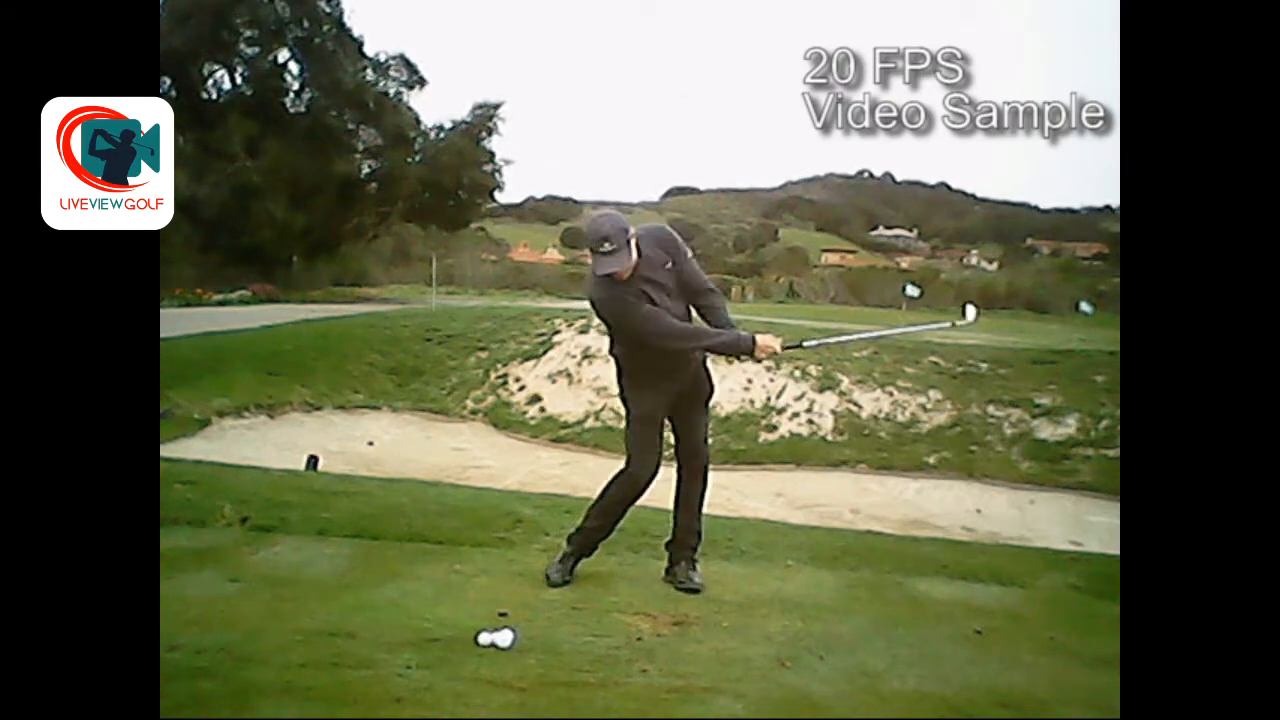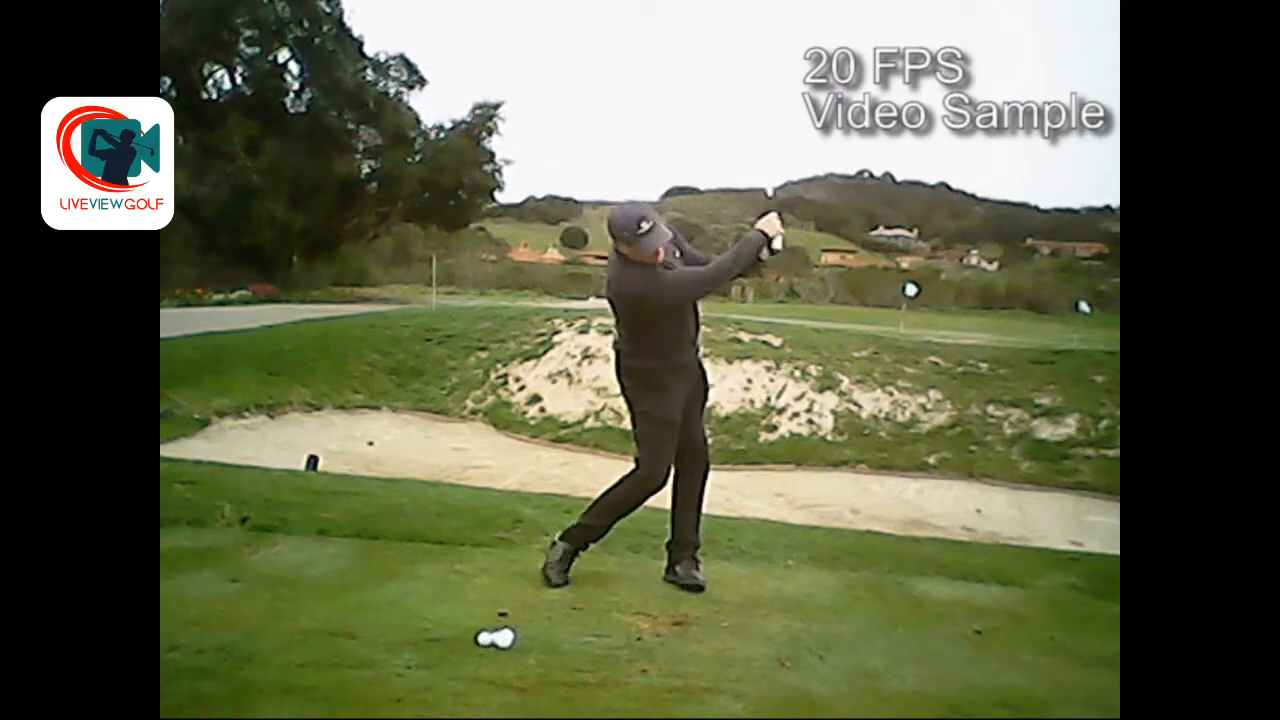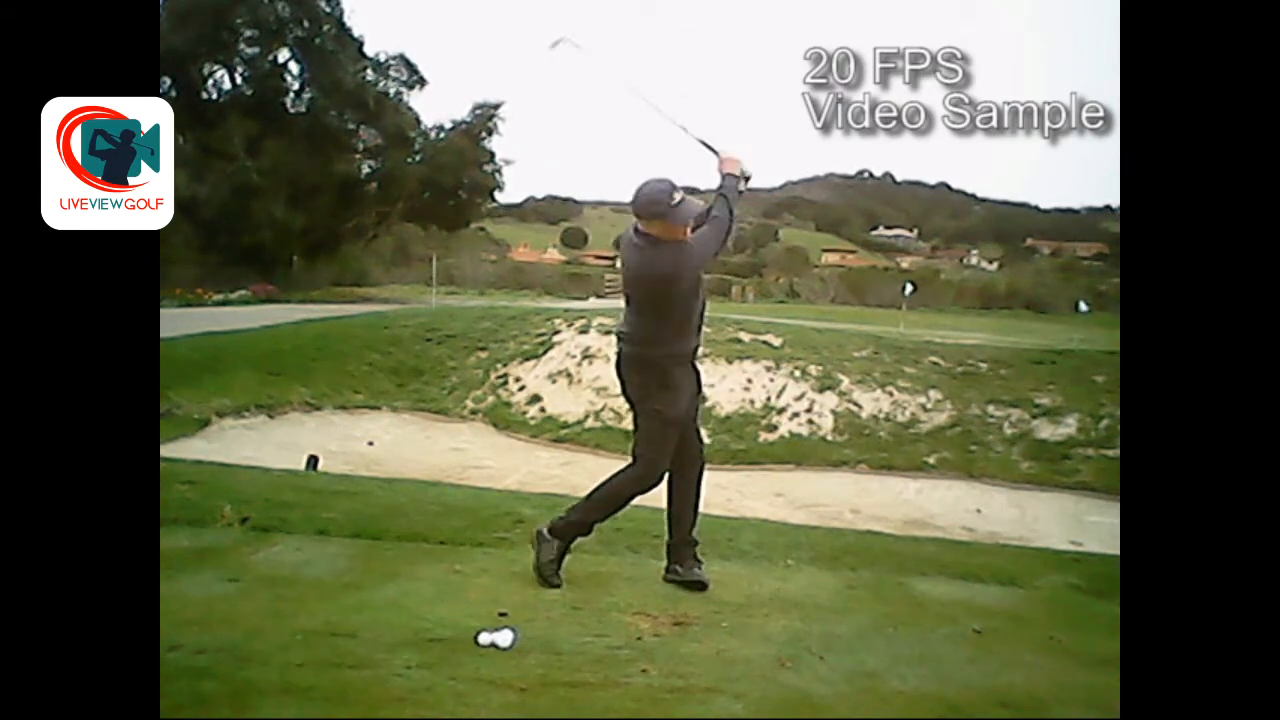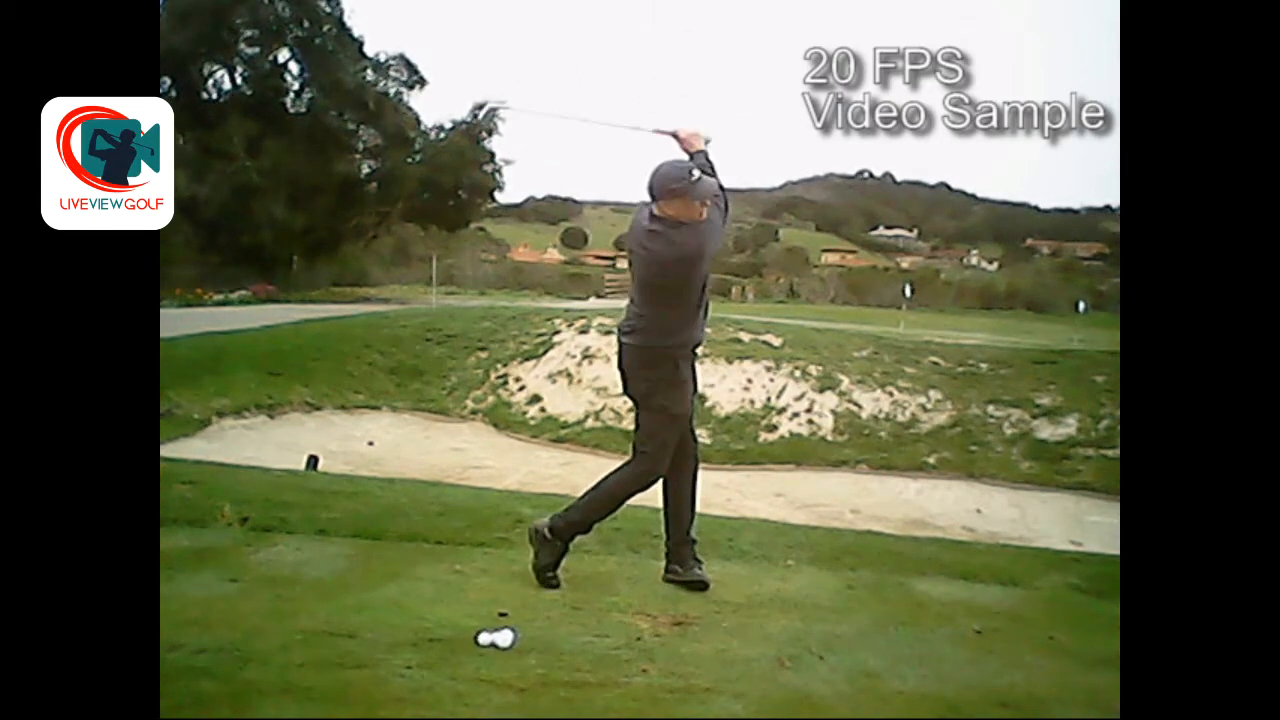
dt=0.2s
person 1, frame 1
left shoulder: (661, 239)
right shoulder: (605, 293)
left elbow: (702, 291)
right elbow: (676, 335)
left wrist: (733, 336)
right wrist: (746, 343)
left hip: (689, 366)
right hip: (645, 378)
left knee: (694, 461)
right knee: (640, 470)
left ankle: (682, 558)
right ankle: (575, 549)
person 1, frame 2
left shoulder: (658, 238)
right shoulder: (634, 284)
left elbow: (703, 265)
right elbow: (712, 277)
left wrist: (759, 245)
right wrist: (758, 235)
left hip: (684, 365)
right hip: (650, 379)
left knee: (694, 460)
right knee: (652, 472)
left ankle: (682, 557)
right ankle: (570, 543)
person 1, frame 3
left shoulder: (645, 231)
right shoulder: (668, 263)
left elbow: (705, 225)
right elbow: (717, 229)
left wrist: (729, 184)
right wrist: (731, 179)
left hip: (675, 362)
right hip: (654, 370)
left knee: (689, 457)
right knee: (649, 467)
left ankle: (681, 557)
right ankle: (559, 534)
person 1, frame 4
left shoulder: (644, 221)
right shoulder: (688, 247)
right elbow: (719, 210)
left wrist: (695, 159)
right wrist: (700, 154)
left hip: (664, 354)
right hip: (659, 362)
left knee: (683, 456)
right knee: (649, 463)
left ankle: (680, 557)
right ankle: (557, 531)
